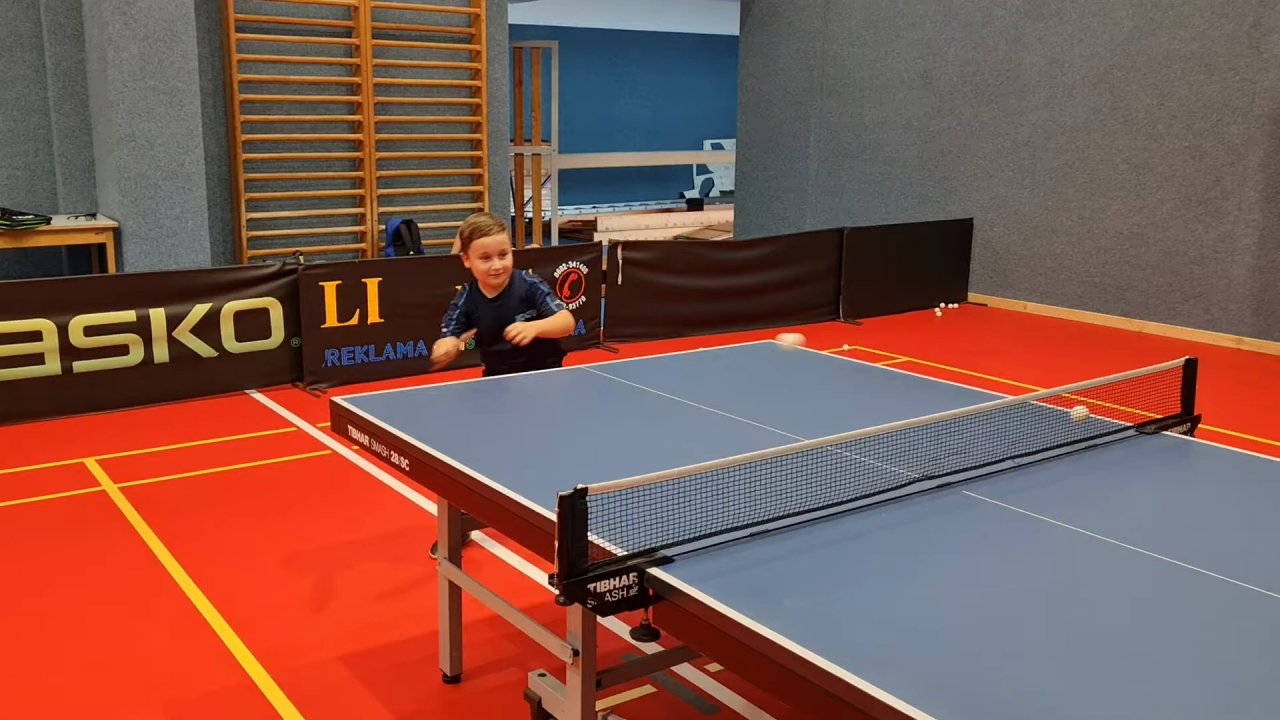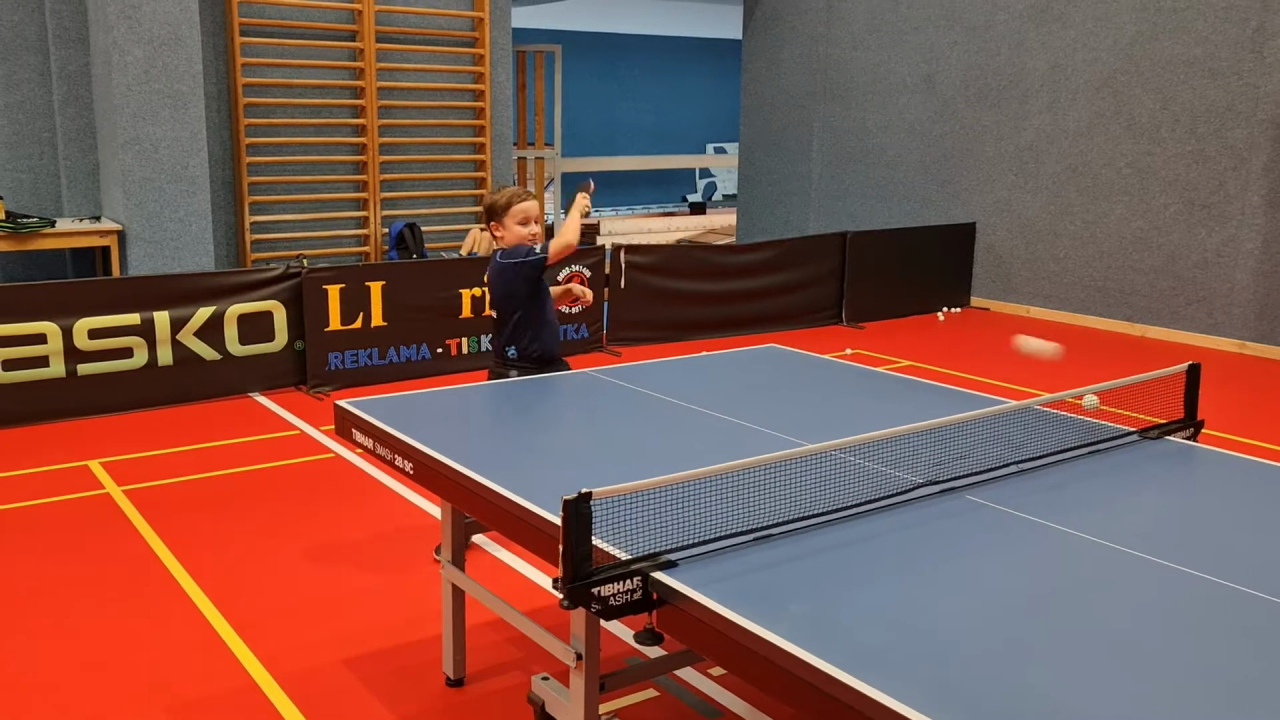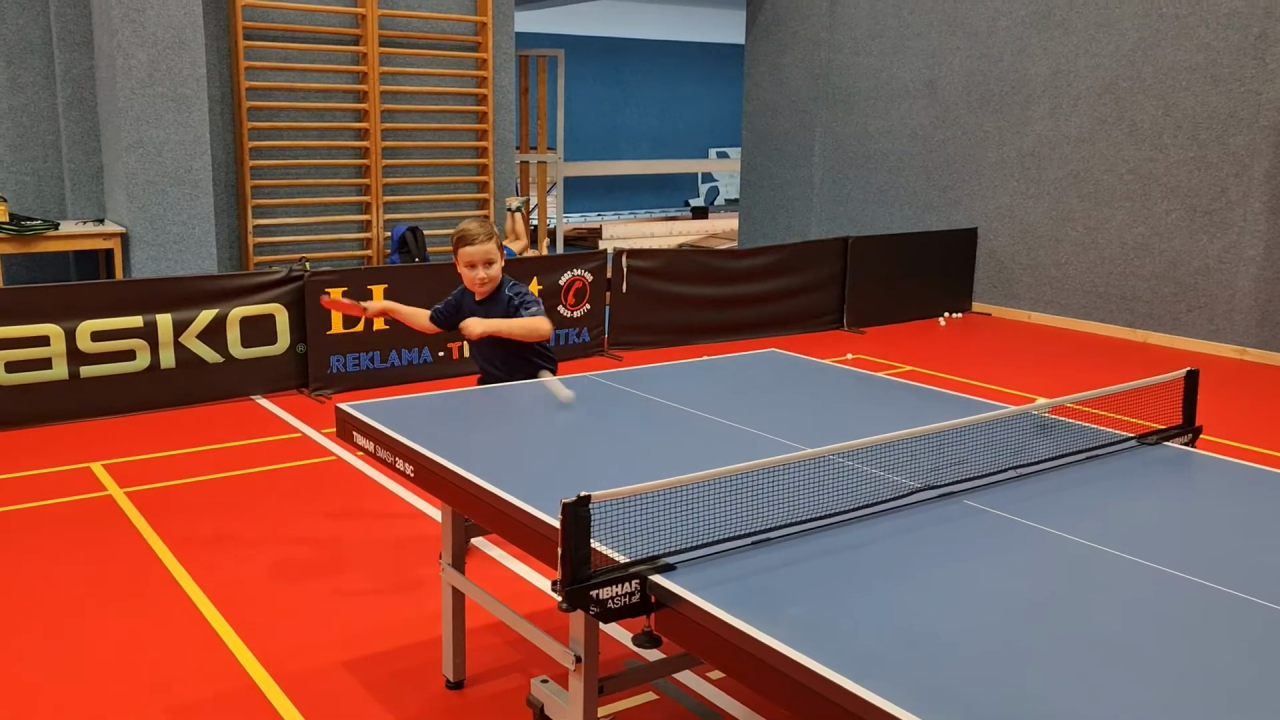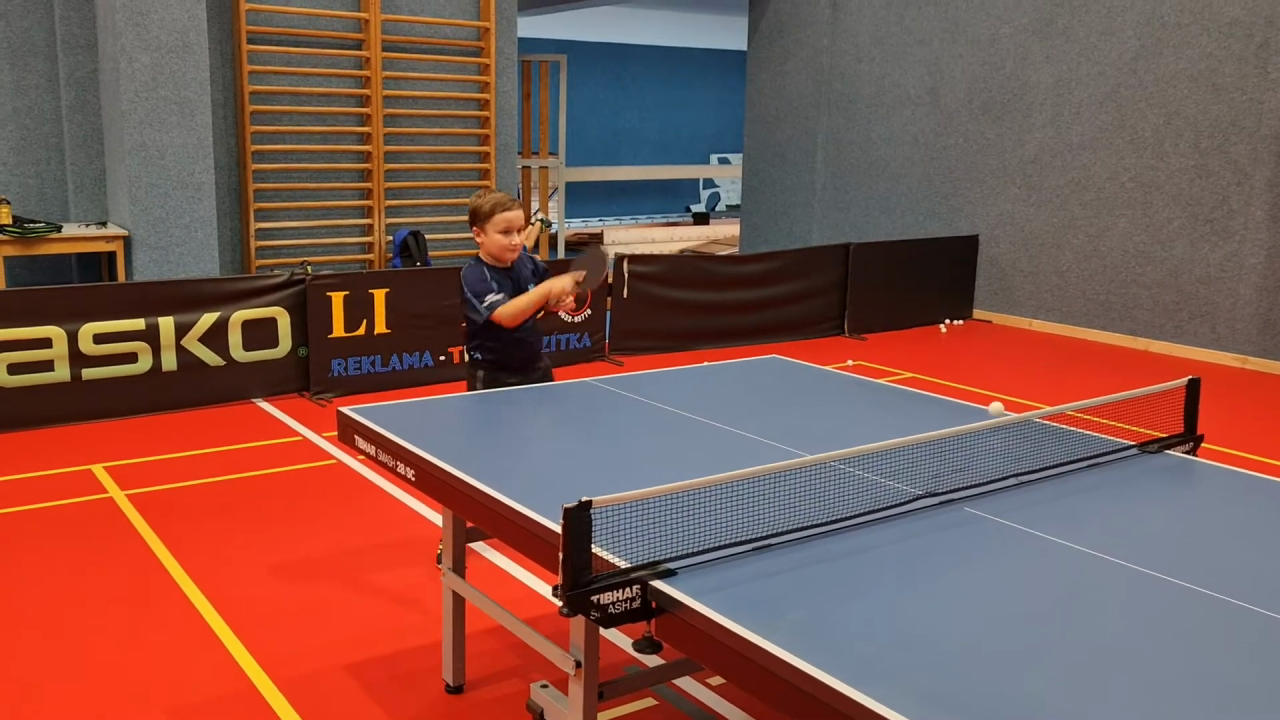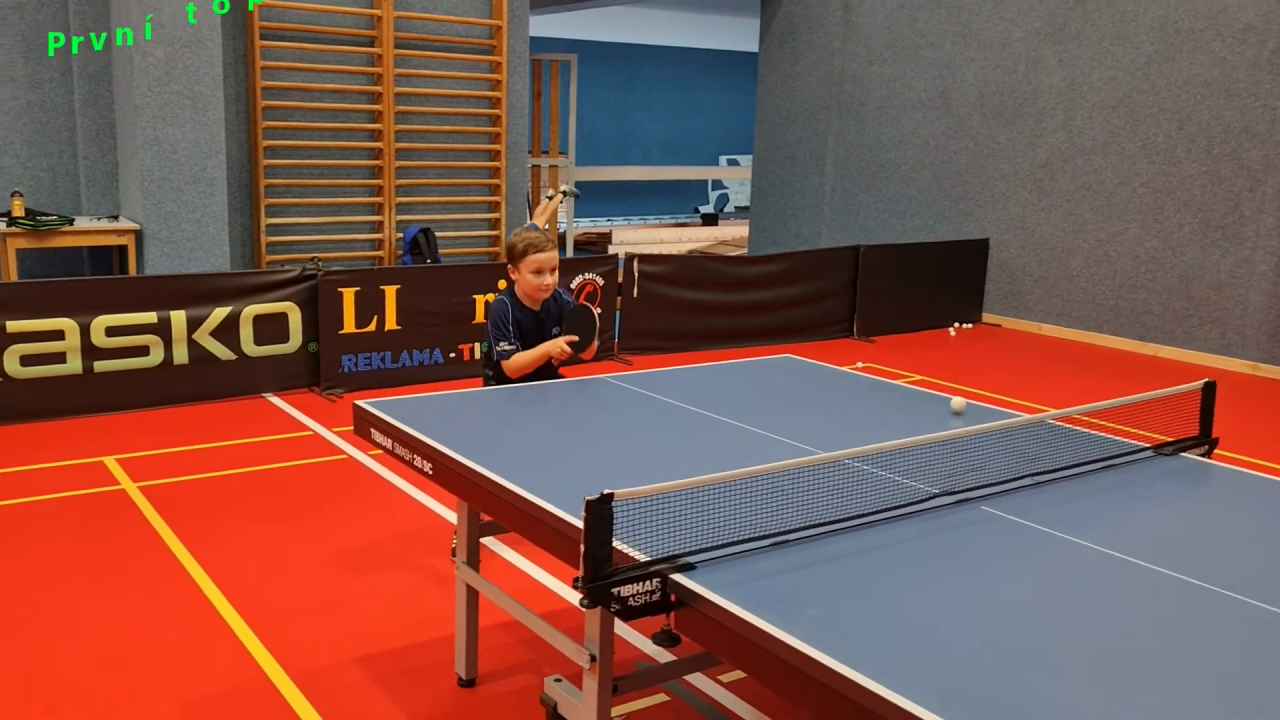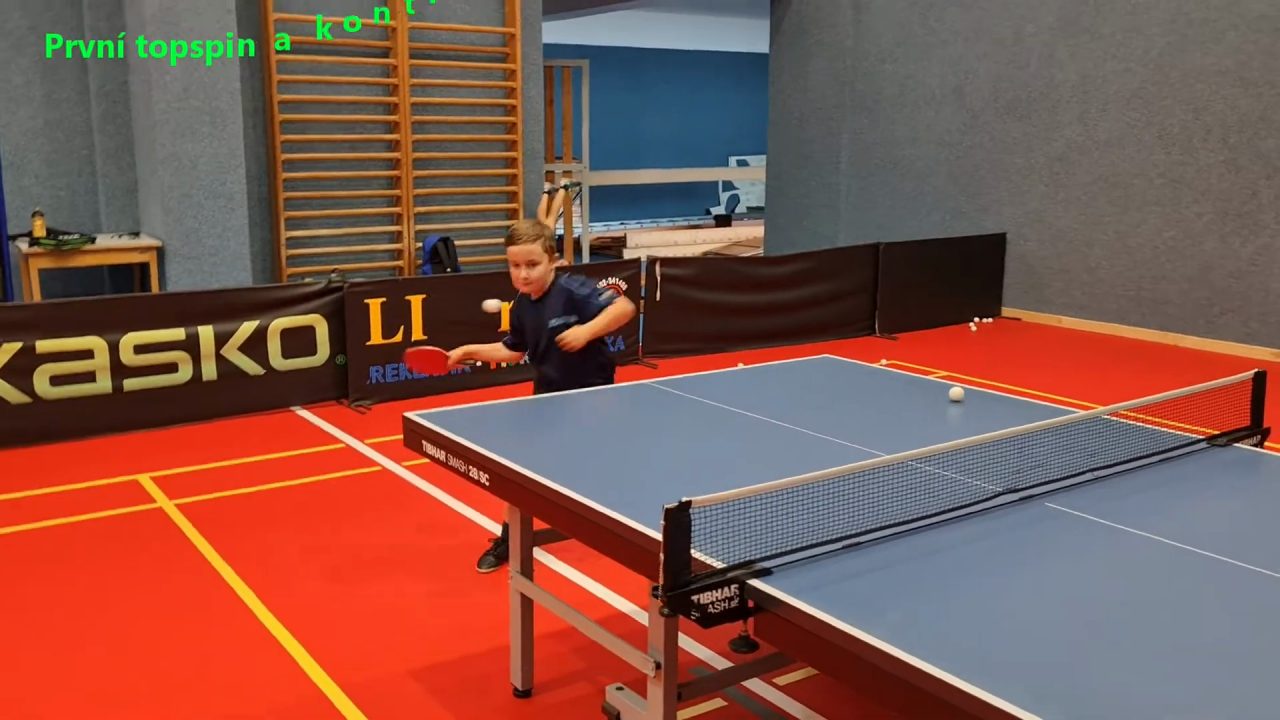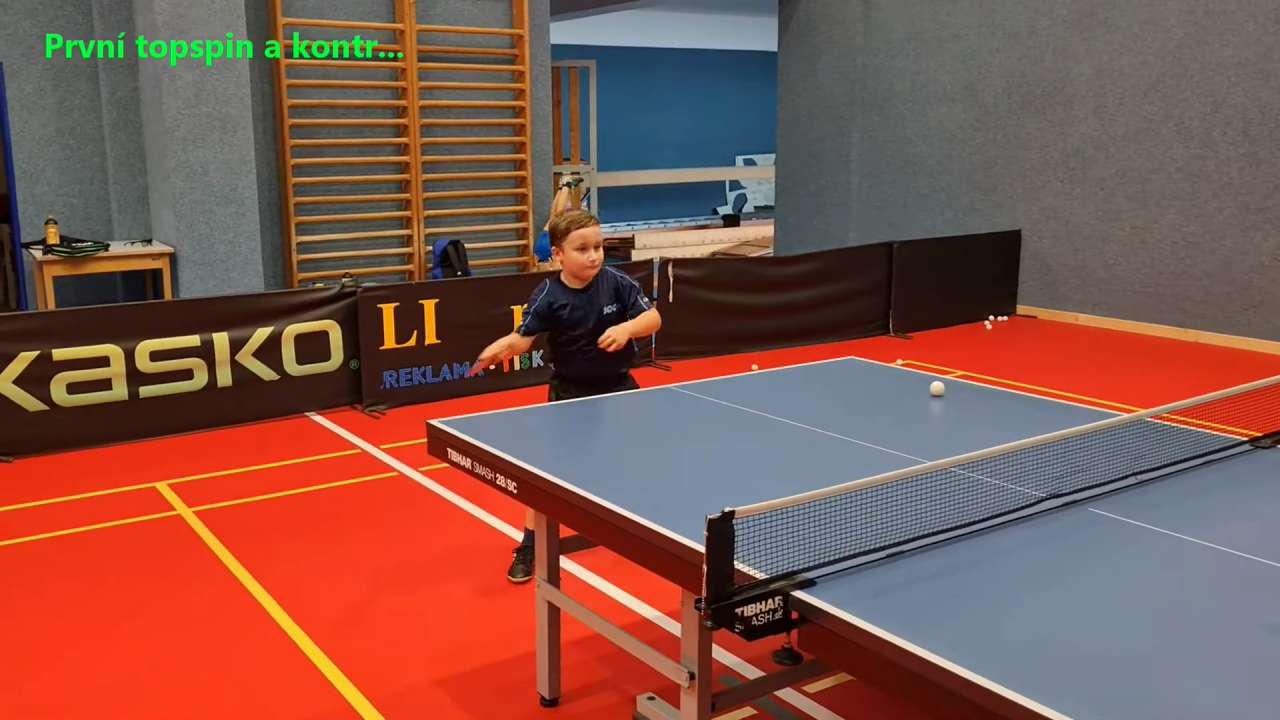
dt=0.7s
person 1, frame 1
left shoulder: (529, 285)
right shoulder: (467, 298)
left elbow: (566, 322)
right elbow: (444, 351)
left wrist: (534, 327)
right wrist: (448, 346)
person 1, frame 2
right shoulder: (507, 262)
right elbow: (566, 244)
left wrist: (569, 290)
right wrist: (576, 209)
left hip: (550, 369)
right hip: (516, 376)
person 1, frame 3
left shoulder: (516, 295)
right shoulder: (463, 297)
left elbow: (543, 330)
right elbow: (432, 321)
left wrist: (491, 325)
right wrist: (387, 307)
person 1, frame 4
left shoulder: (528, 263)
right shoulder: (474, 276)
right elbow: (506, 316)
left wrist: (562, 299)
right wrist: (547, 289)
left hip: (534, 369)
right hip: (493, 377)
person 1, frame 5
left shoulder: (562, 299)
right shoulder: (503, 307)
left elbow: (586, 353)
right elbow: (511, 367)
left wrist: (588, 343)
right wrist: (547, 349)
person 1, frame 6
left shoulder: (572, 289)
right shoulder: (522, 306)
left elbow: (624, 308)
right elbow: (513, 352)
left wrist: (587, 331)
right wrist: (472, 350)
right hip: (549, 398)
right ankle: (509, 539)
person 1, frame 7
left shoulder: (615, 281)
right shoulder: (548, 294)
left elbow: (652, 317)
right elbow: (522, 340)
left wrist: (624, 329)
right wrist: (498, 347)
left hip: (615, 390)
right hip: (569, 390)
right ankle: (530, 546)
